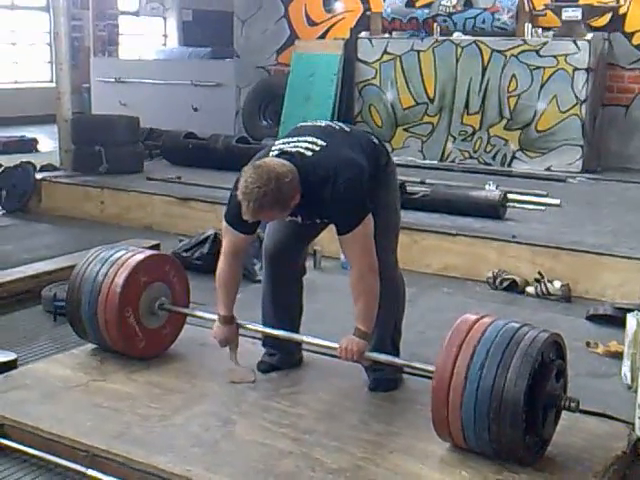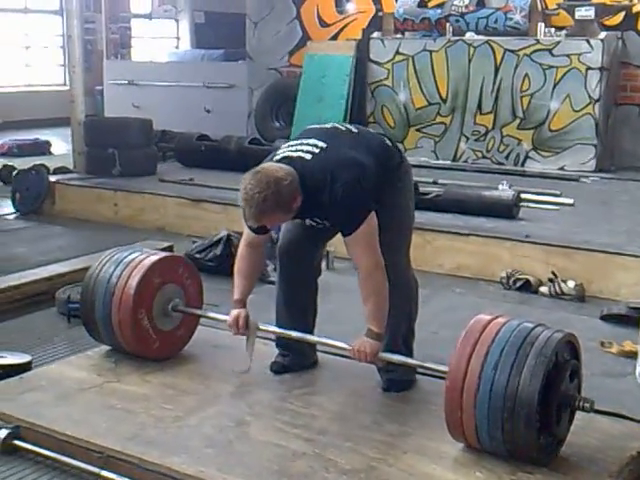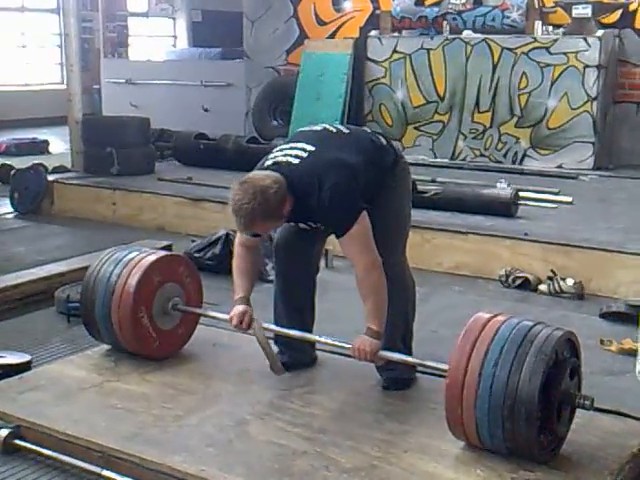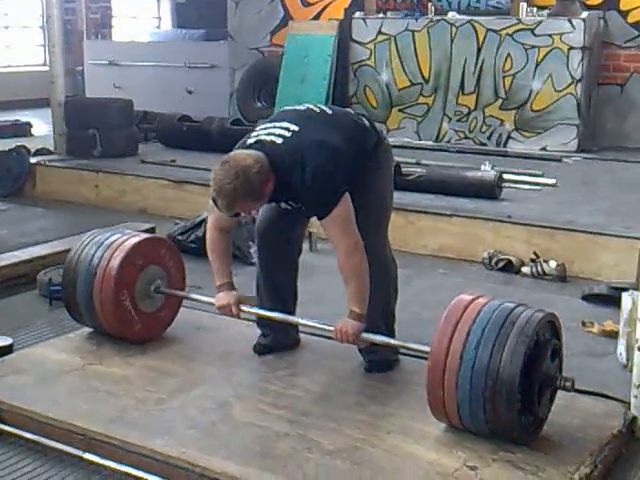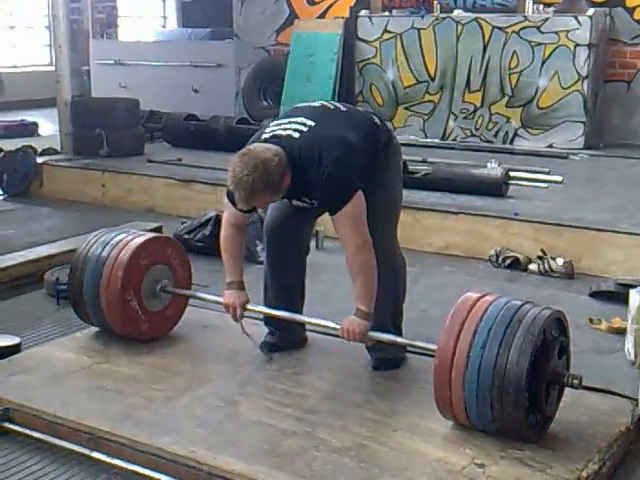
dt=0.4s
person 1, frame 1
left shoulder: (341, 189)
right shoulder: (250, 188)
left elbow: (363, 266)
right elbow: (231, 253)
left wrist: (361, 334)
right wrist: (225, 319)
left hip: (372, 173)
left knee: (381, 264)
right knee: (276, 253)
right ankle: (281, 348)
person 1, frame 2
left shoulder: (342, 191)
right shoulder: (263, 191)
left elbow: (370, 266)
right elbow: (251, 246)
left wrist: (374, 334)
right wrist: (239, 302)
left hip: (386, 175)
left knee: (393, 264)
right knee: (291, 253)
right ankle: (295, 349)
person 1, frame 3
left shoulder: (332, 194)
right shoulder: (258, 194)
left elbow: (367, 264)
right elbow: (245, 245)
left wrist: (373, 332)
right wrist: (241, 299)
left hip: (383, 173)
left knee: (388, 262)
right knee: (288, 250)
left ankle: (396, 359)
right ankle: (294, 348)
person 1, frame 4
left shoulder: (314, 175)
right shoulder: (237, 174)
left elbow: (348, 246)
right elbow: (217, 227)
left wrist: (356, 315)
right wrist: (224, 286)
left hip: (366, 155)
left knee: (370, 244)
right knee: (270, 232)
left ankle: (379, 341)
right ankle: (277, 330)
person 1, frame 5
left shoulder: (331, 171)
right shoulder: (249, 170)
left elbow: (358, 245)
right elbow: (232, 224)
left wrist: (362, 314)
right wrist: (234, 284)
left hip: (375, 154)
left knee: (380, 243)
right knee: (278, 231)
left ankle: (386, 339)
right ankle: (284, 329)
